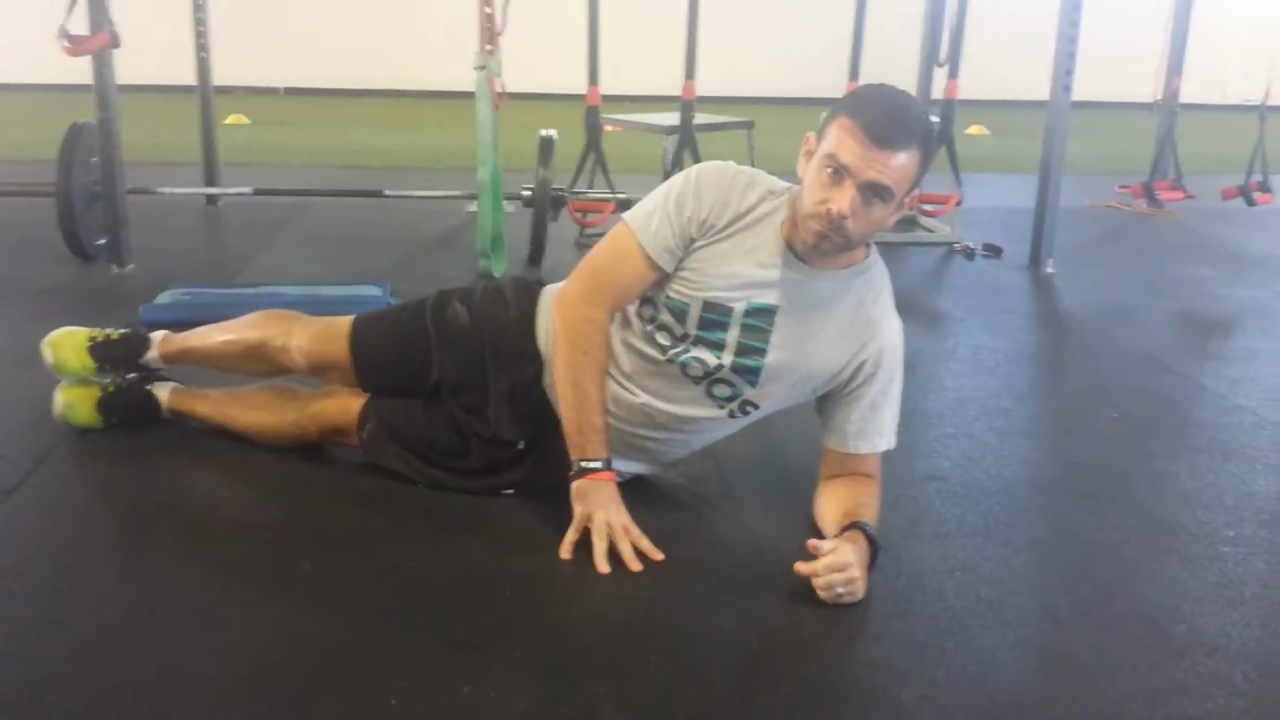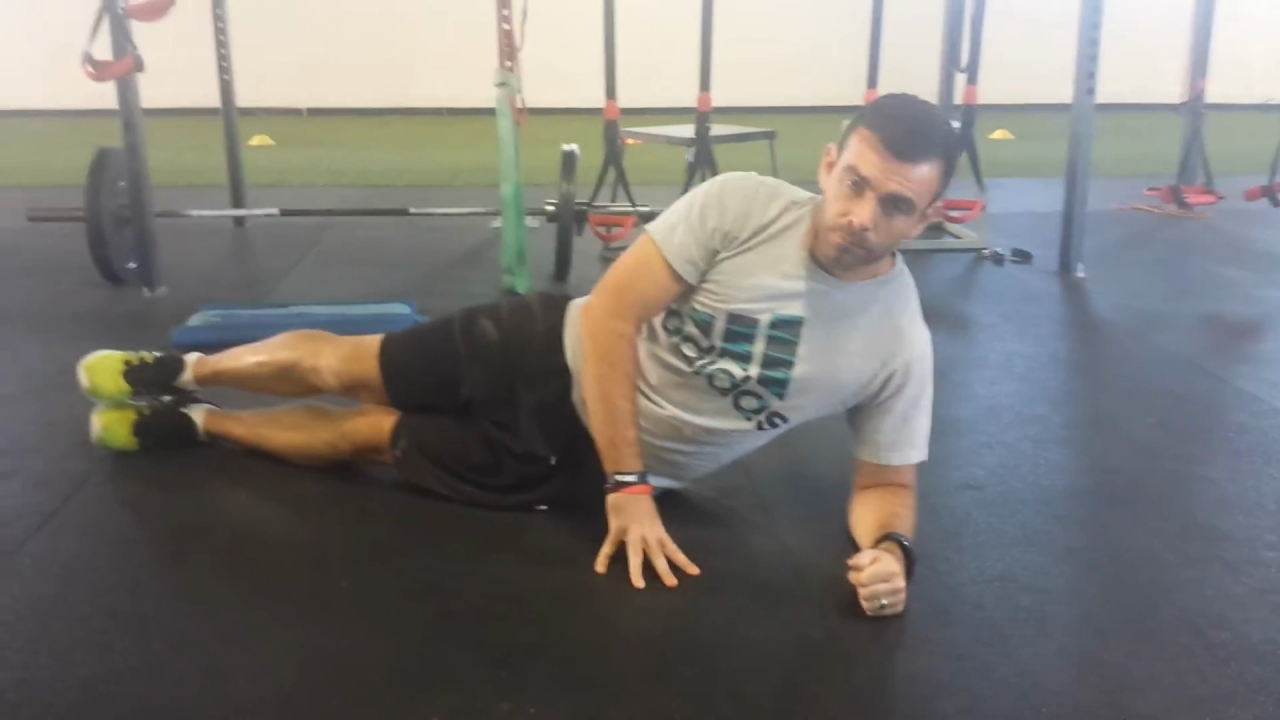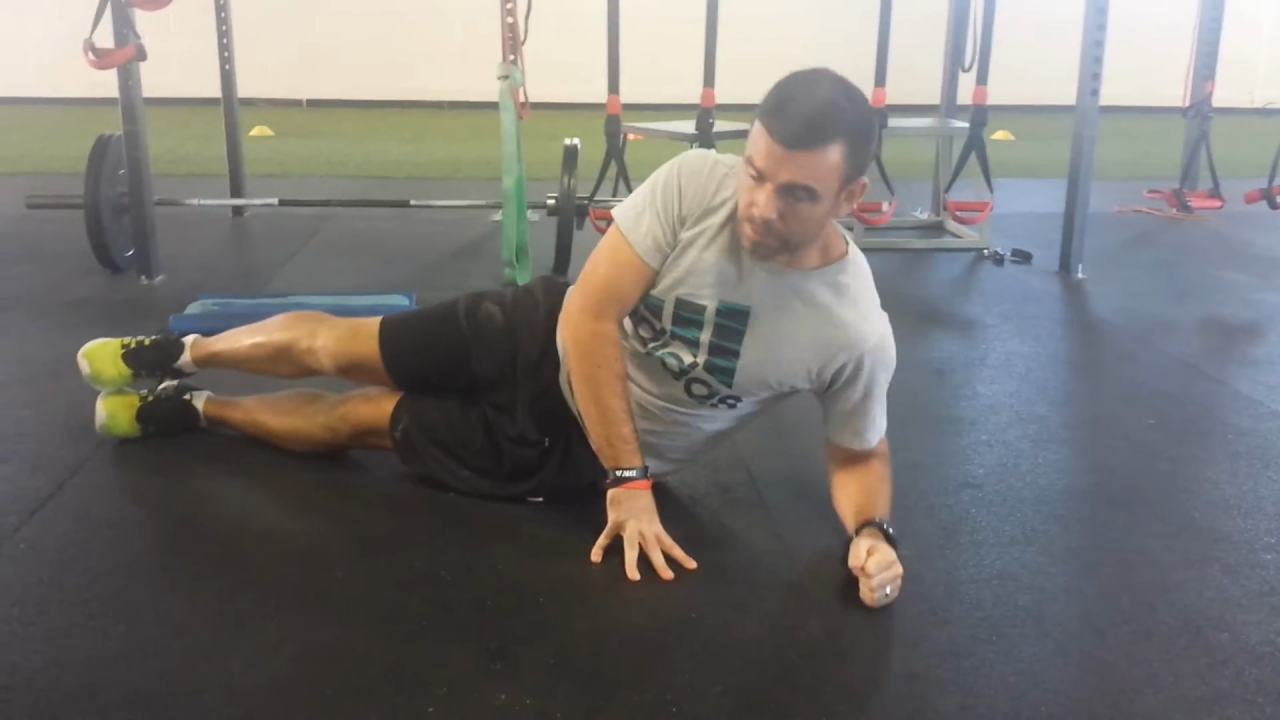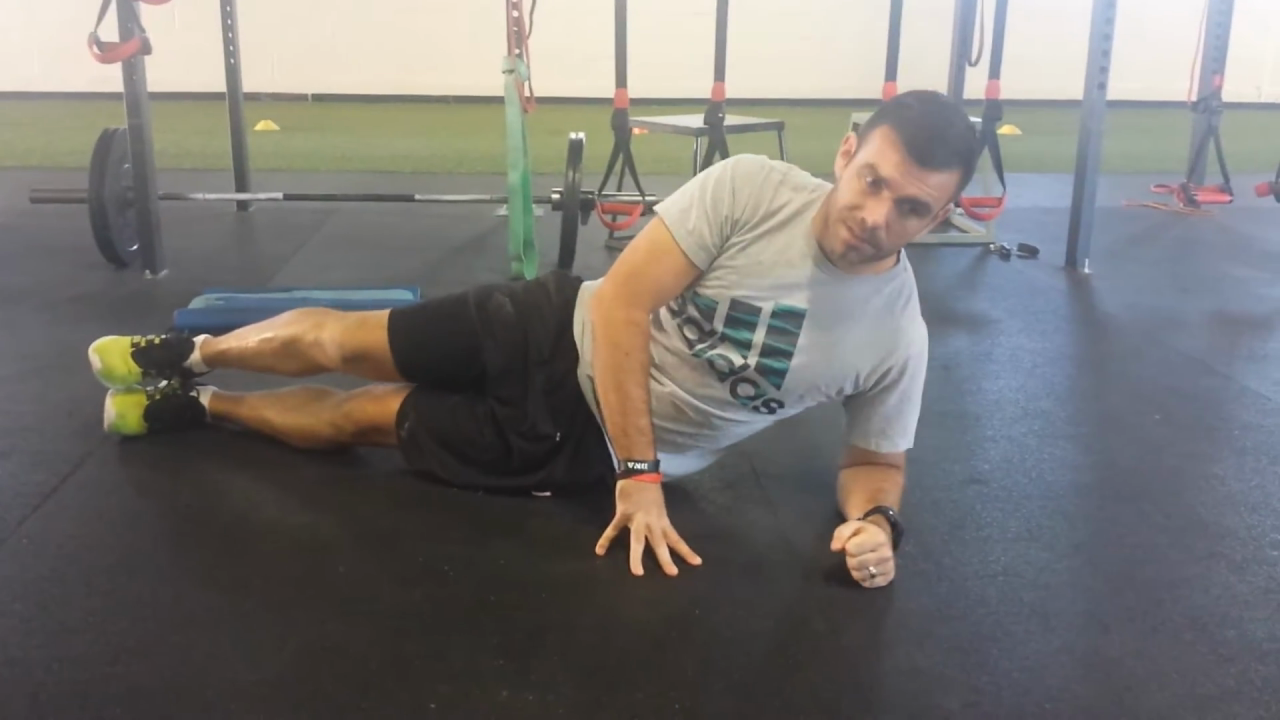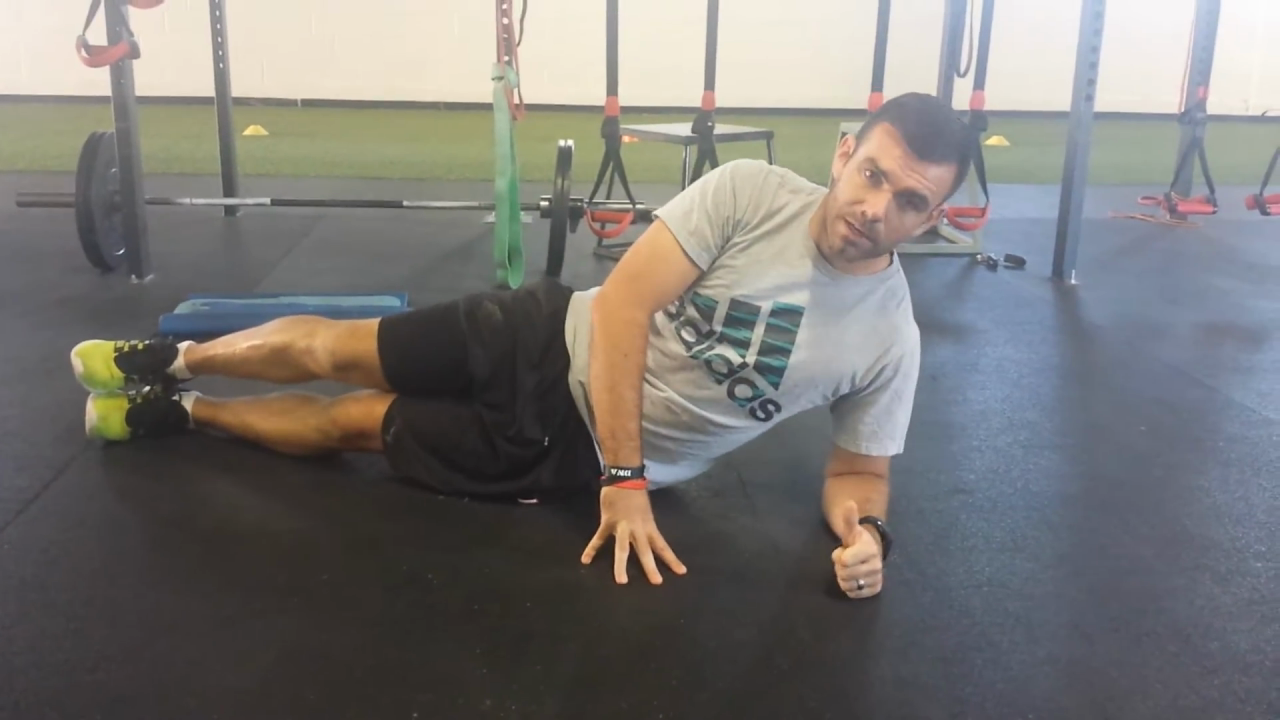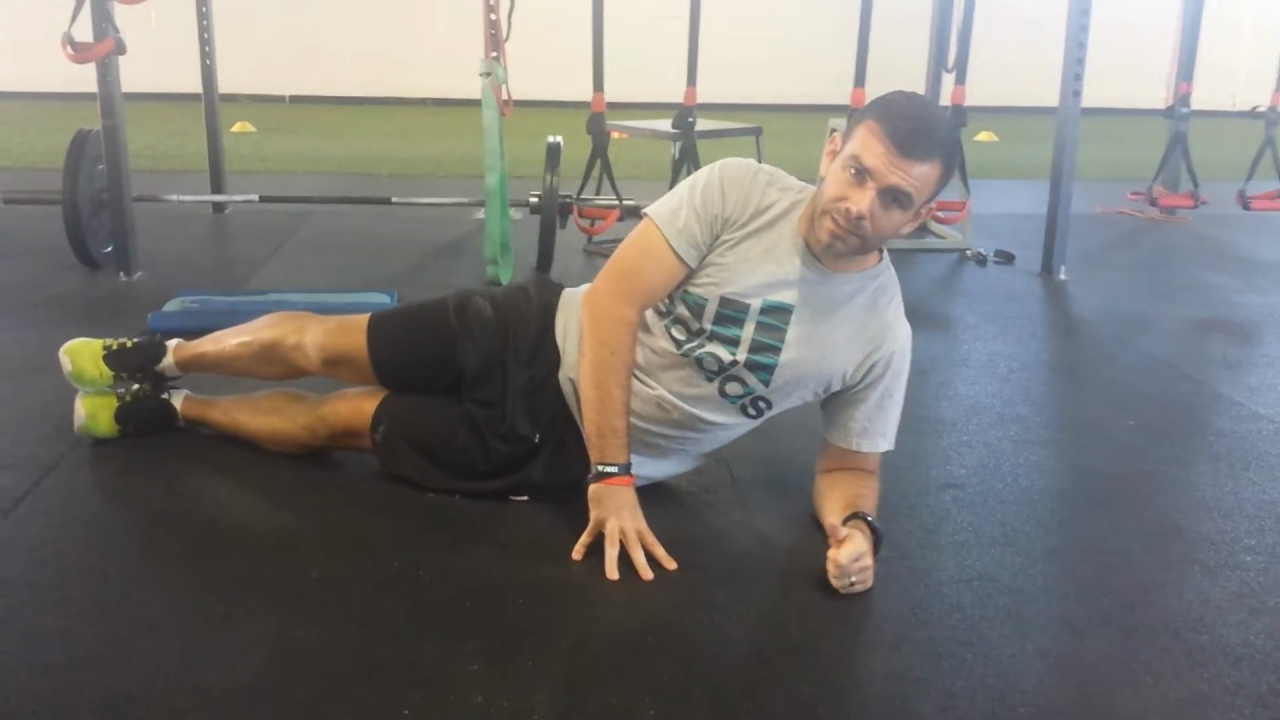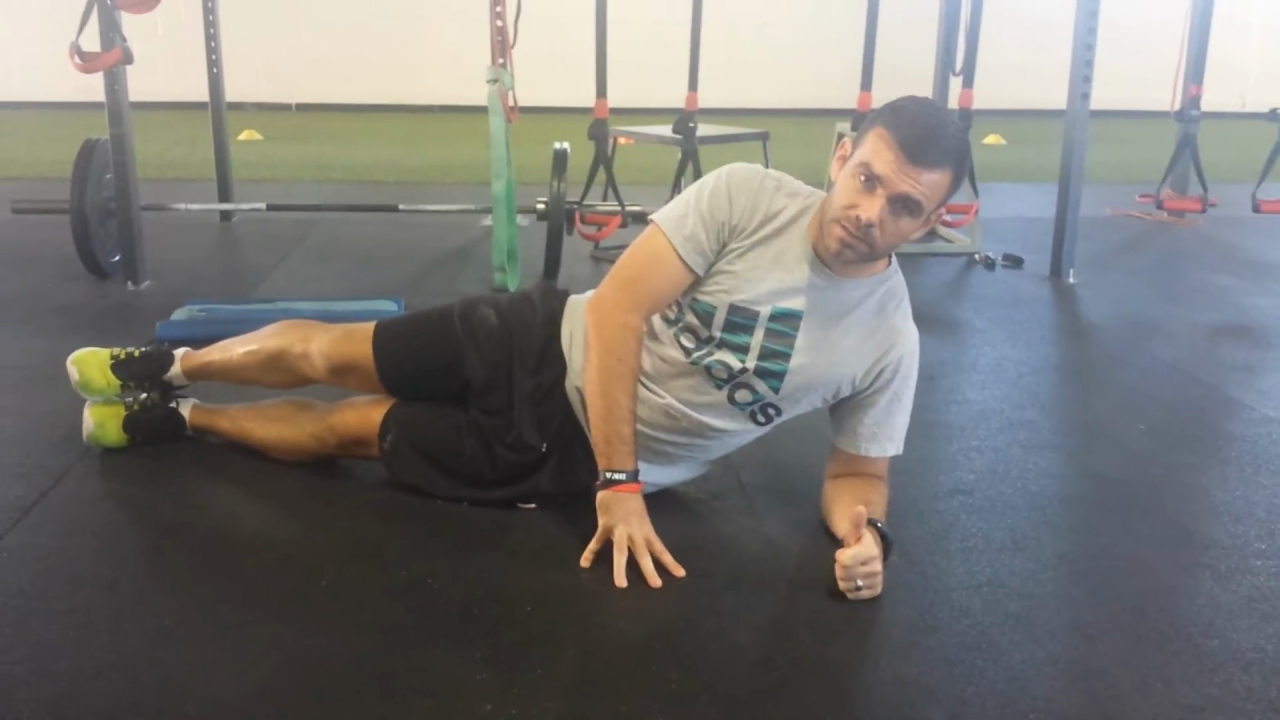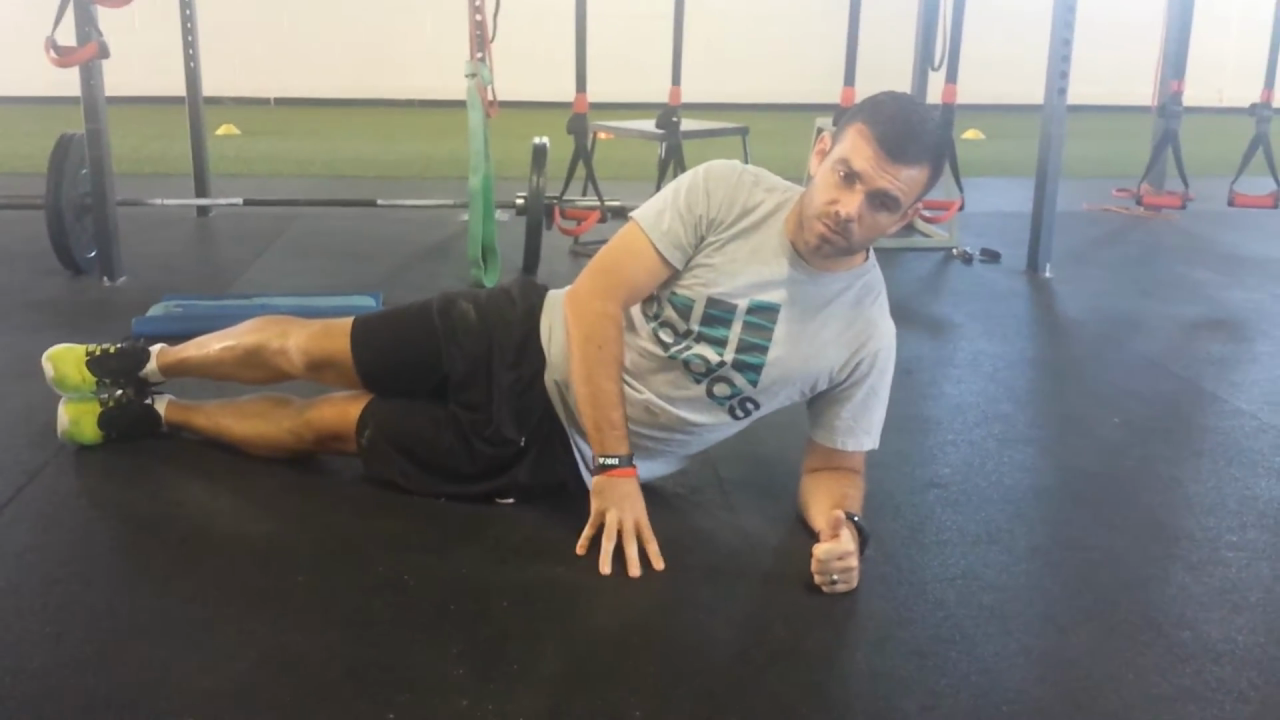
dt=0.5s
person 1, frame 1
left shoulder: (872, 336)
right shoulder: (719, 192)
left elbow: (852, 471)
right elbow: (583, 303)
left wrist: (853, 540)
right wrist: (593, 474)
left hip: (536, 442)
right hip: (526, 334)
left knee: (334, 416)
right knee: (307, 347)
left ankle: (158, 401)
right ankle: (148, 348)
person 1, frame 2
left shoulder: (898, 348)
right shoulder: (742, 203)
left elbow: (884, 482)
right elbow: (609, 315)
left wrist: (889, 549)
right wrist: (632, 488)
left hip: (570, 457)
right hip: (556, 351)
left knee: (362, 436)
right knee: (338, 366)
left ankle: (191, 424)
right ankle: (179, 373)
person 1, frame 3
left shoulder: (854, 332)
right shoulder: (696, 181)
left elbow: (858, 456)
right elbow: (588, 319)
left wrist: (874, 533)
right wrist: (629, 479)
left hip: (561, 445)
right hip: (543, 336)
left knee: (359, 420)
right knee: (335, 347)
left ankle: (192, 409)
right ankle: (176, 355)
person 1, frame 4
left shoulder: (899, 342)
right shoulder: (751, 187)
left elbow: (874, 458)
right elbow: (622, 304)
left wrist: (877, 521)
right wrist: (641, 476)
left hip: (577, 442)
right hip: (562, 331)
left knee: (363, 417)
right knee: (341, 341)
left ankle: (198, 407)
right ankle: (188, 355)
person 1, frame 5
left shoulder: (890, 341)
right shoulder: (749, 191)
left elbow: (858, 469)
right elbow: (623, 306)
left wrist: (863, 531)
right wrist: (628, 481)
left hip: (566, 448)
right hip: (549, 338)
left knee: (352, 421)
right knee: (329, 351)
left ankle: (179, 413)
right ankle: (173, 362)
person 1, frame 6
left shoulder: (880, 339)
right shoulder: (739, 189)
left elbow: (848, 464)
right elbow: (613, 303)
left wrist: (855, 528)
right wrist: (616, 476)
left hip: (556, 447)
right hip: (542, 339)
left knee: (342, 419)
right knee: (322, 345)
left ankle: (168, 410)
right ankle: (160, 360)
person 1, frame 7
left shoulder: (888, 343)
right shoulder: (744, 195)
left elbow: (857, 471)
right elbow: (616, 309)
left wrist: (865, 535)
right wrist: (622, 483)
left hip: (559, 450)
right hip: (544, 343)
left knee: (349, 427)
right knee: (325, 355)
left ankle: (177, 418)
right ankle: (169, 369)
person 1, frame 8
left shoulder: (866, 338)
right shoulder: (726, 190)
left elbow: (834, 464)
right elbow: (595, 298)
left wrist: (841, 528)
right wrist: (621, 468)
left hip: (547, 450)
right hip: (527, 339)
left knee: (328, 423)
right knee: (305, 349)
left ankle: (154, 415)
right ankle: (143, 364)
